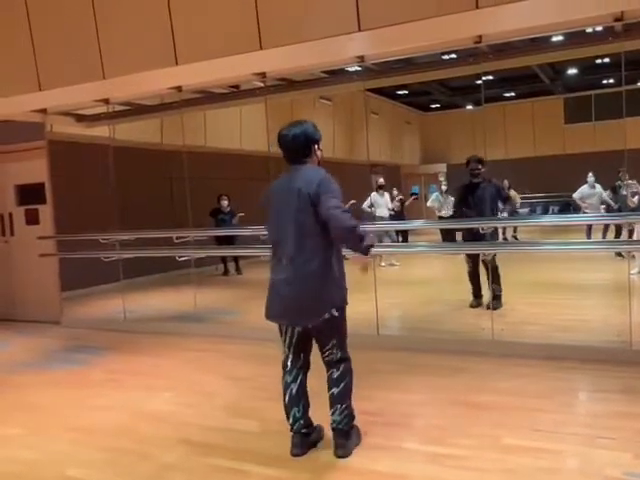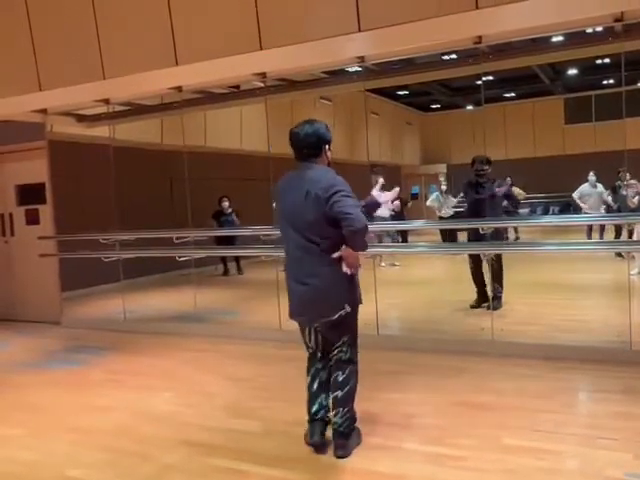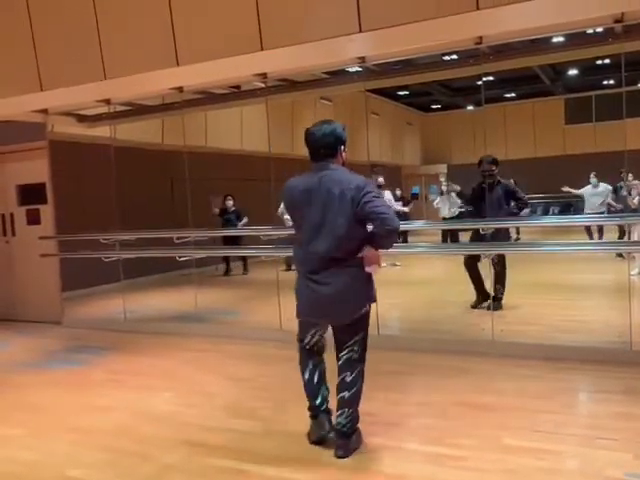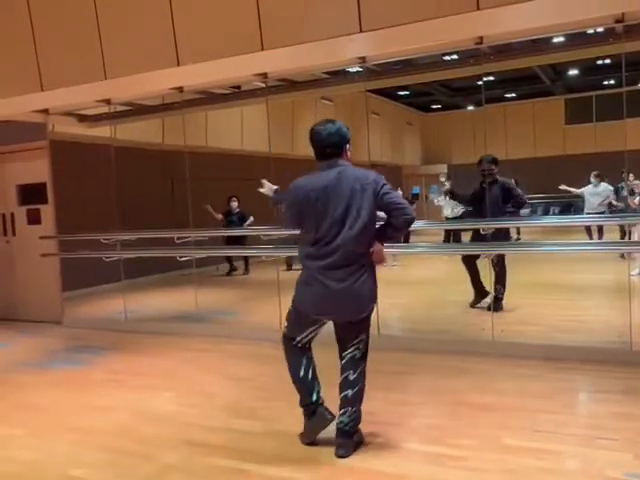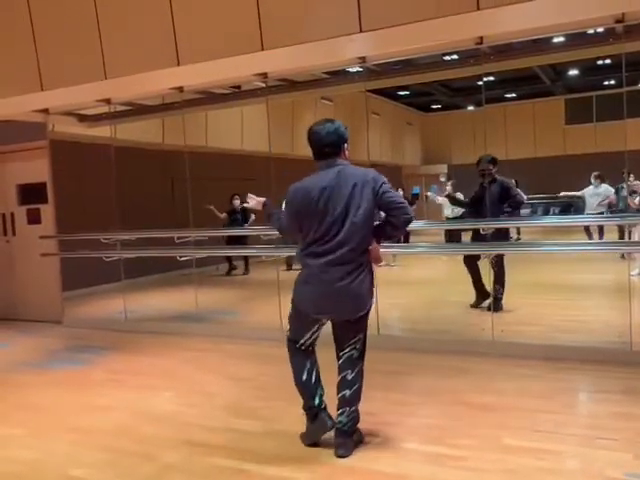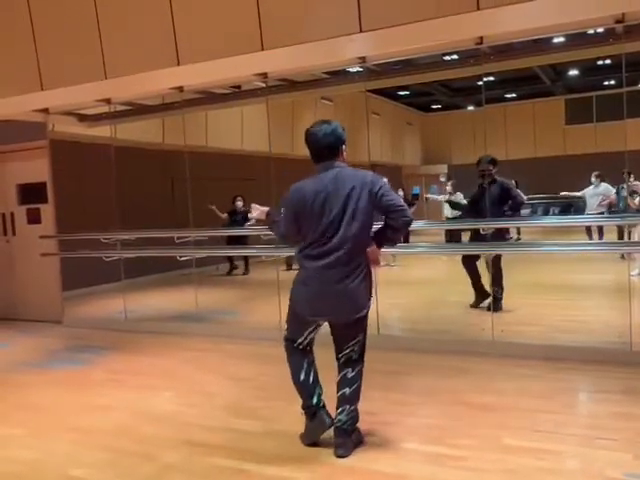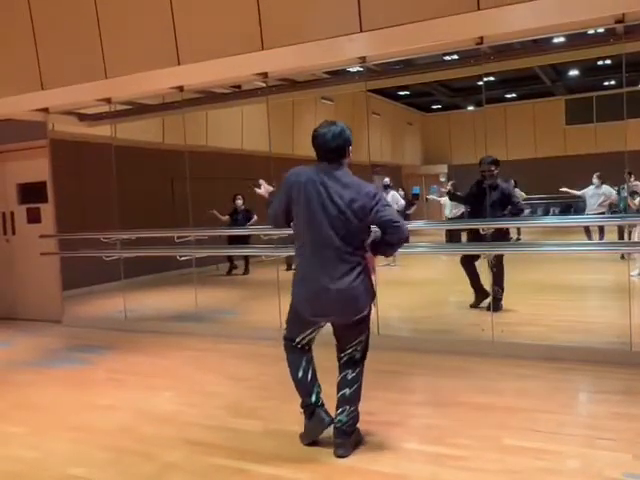
dt=0.3s
person 1, frame 1
left shoulder: (274, 190)
right shoulder: (319, 181)
right elbow: (341, 224)
right wrist: (362, 246)
left hip: (283, 293)
right hip: (320, 292)
left knee: (294, 364)
right knee: (337, 362)
left ankle: (300, 433)
right ankle: (343, 434)
person 1, frame 2
left shoulder: (283, 186)
right shoulder: (330, 183)
right elbow: (355, 224)
left wrist: (373, 201)
right wrist: (354, 249)
left hip: (301, 292)
right hip: (334, 290)
left knee: (316, 359)
right knee: (344, 362)
left ankle: (317, 428)
right ankle: (343, 435)
person 1, frame 3
left shoulder: (293, 188)
right shoulder: (356, 185)
right elbow: (388, 223)
right wrist: (373, 246)
left hip: (310, 291)
right hip: (351, 291)
left knee: (309, 350)
right knee: (350, 363)
left ankle: (320, 417)
right ankle: (345, 435)
person 1, frame 4
left shoulder: (300, 188)
right shoulder: (368, 180)
right elbow: (405, 215)
left wrist: (276, 195)
right wrist: (379, 239)
left hip: (314, 289)
right hip: (357, 290)
left knee: (294, 343)
right knee: (353, 361)
left ankle: (314, 410)
right ankle: (347, 435)
person 1, frame 5
left shoulder: (301, 190)
right shoulder: (369, 179)
left elbow: (289, 229)
right elbow: (403, 214)
left wrist: (265, 207)
right wrist: (376, 237)
left hip: (313, 289)
right hip: (354, 290)
left knee: (299, 348)
right knee: (351, 359)
left ankle: (317, 416)
right ankle: (346, 434)
person 1, frame 6
left shoulder: (299, 192)
right shoulder: (367, 182)
left elbow: (289, 235)
right elbow: (402, 217)
left wrist: (268, 215)
right wrist: (377, 242)
left hip: (310, 291)
right hip: (353, 291)
left knee: (297, 347)
right knee: (351, 360)
left ankle: (316, 415)
right ankle: (345, 433)
person 1, frame 7
left shoulder: (296, 179)
right shoulder: (365, 191)
left elbow: (279, 220)
right elbow: (397, 231)
left wrist: (271, 197)
right wrist: (373, 250)
left hip: (310, 291)
right hip: (353, 292)
left knee: (295, 346)
right knee: (351, 361)
left ankle: (314, 414)
right ankle: (345, 433)
person 2, frame 1
left shoulder: (493, 186)
right shoulder: (464, 189)
left elbow: (508, 200)
right elbow: (458, 210)
right wrist: (472, 218)
left hip: (489, 231)
right hip: (470, 232)
left knee: (490, 263)
right knee: (472, 265)
left ankle: (497, 296)
right ankle: (477, 296)
person 2, frame 2
left shoulder: (498, 185)
right shoulder: (469, 186)
left elbow: (512, 199)
right elbow: (472, 200)
right wrist: (494, 194)
left hip: (494, 231)
right hip: (475, 231)
left knee: (495, 264)
right knee: (474, 264)
left ankle: (497, 297)
right ankle: (482, 295)
person 2, frame 3
left shoulder: (505, 186)
right shoulder: (478, 187)
left elbow: (523, 202)
right elbow: (470, 202)
left wrist: (509, 213)
right wrist: (459, 193)
left hip: (499, 232)
right hip: (479, 231)
left knee: (498, 264)
right knee: (469, 261)
left ankle: (497, 298)
right ankle: (482, 294)
person 2, frame 4
left shoulder: (504, 184)
right shoulder: (480, 188)
left elbow: (521, 200)
right elbow: (469, 201)
left wrist: (505, 212)
right wrist: (451, 192)
left hip: (498, 232)
right hip: (480, 231)
left knee: (498, 264)
right knee: (468, 258)
left ankle: (498, 299)
right ankle: (480, 292)
person 2, frame 5
left shoulder: (503, 184)
right shoulder: (481, 188)
left elbow: (519, 200)
right elbow: (471, 206)
left wrist: (503, 213)
right wrist: (452, 198)
left hip: (498, 230)
right hip: (479, 230)
left knee: (496, 263)
right knee: (470, 259)
left ankle: (497, 298)
right ankle: (482, 294)
person 2, frame 6
left shoulder: (503, 185)
right shoulder: (480, 189)
left elbow: (519, 201)
right elbow: (470, 208)
left wrist: (504, 215)
right wrist: (451, 202)
left hip: (497, 231)
right hip: (479, 231)
left knee: (493, 263)
right knee: (468, 259)
left ankle: (497, 298)
right ankle: (481, 293)
person 2, frame 7
left shoulder: (505, 188)
right shoulder: (478, 185)
left elbow: (519, 208)
right elbow: (467, 200)
left wrist: (503, 216)
right wrist: (451, 194)
left hip: (497, 232)
right hip: (477, 231)
left knee: (495, 263)
right knee: (466, 260)
left ankle: (497, 299)
right ankle: (480, 292)
